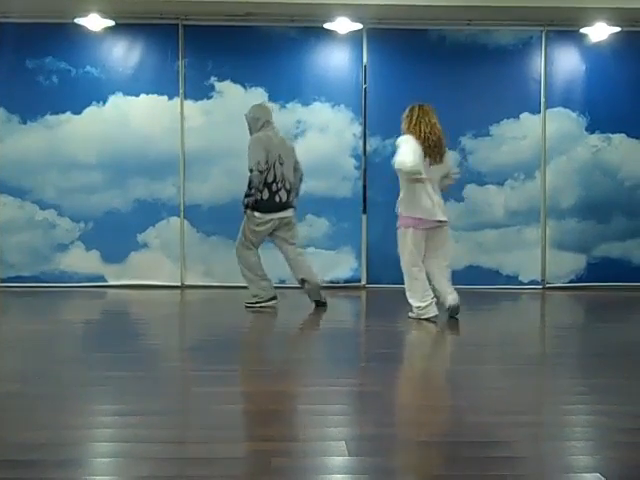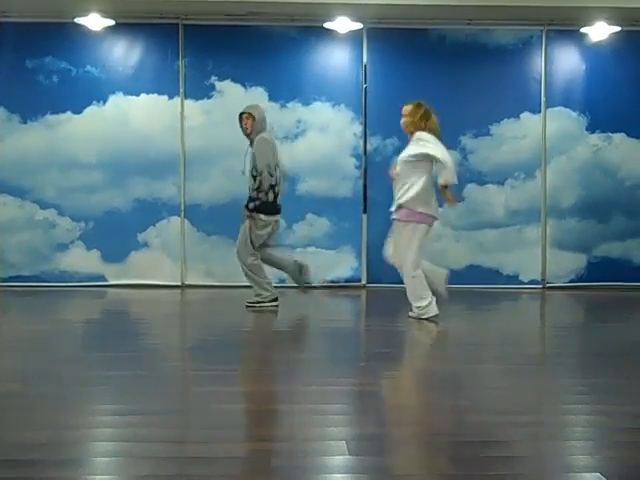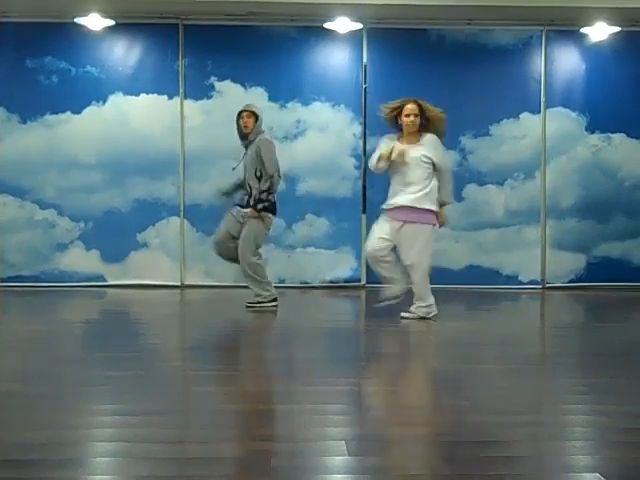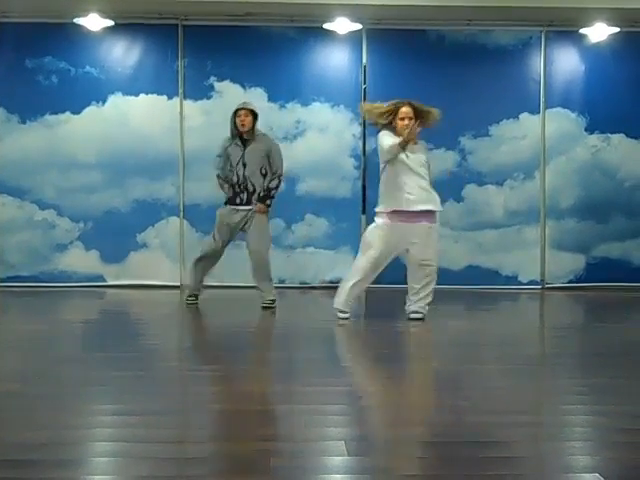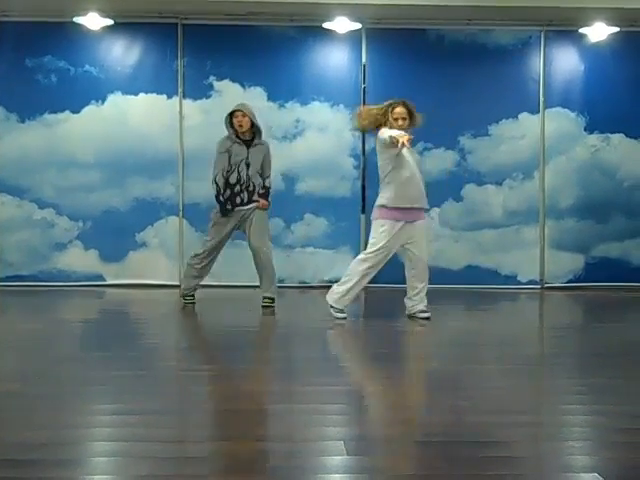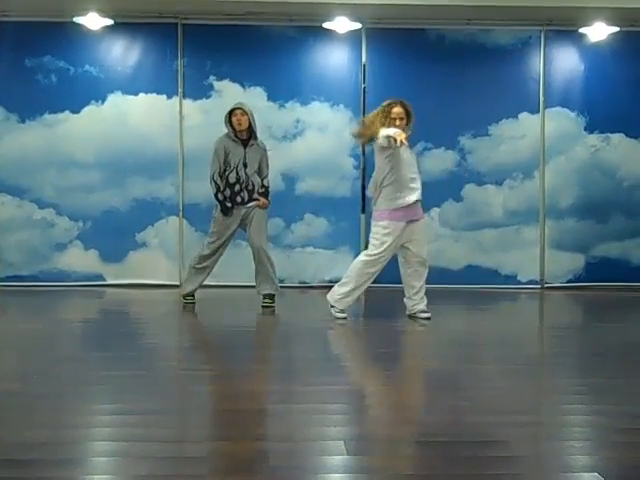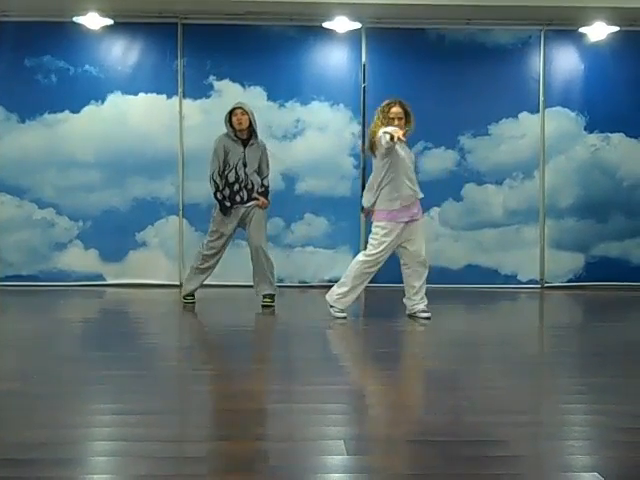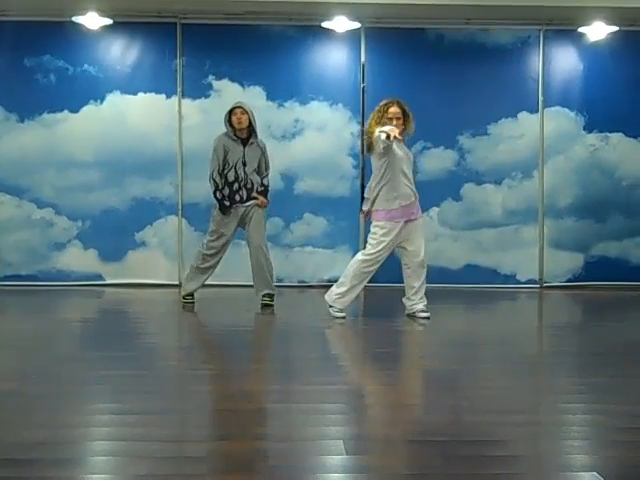
dt=0.1s
person 1, frame 1
left shoulder: (407, 141)
right shoulder: (436, 147)
left elbow: (405, 163)
right elbow: (449, 176)
left hip: (414, 214)
right hip: (434, 212)
left knee: (412, 263)
right knee: (436, 262)
left ankle: (424, 308)
right ankle: (450, 300)
person 1, frame 2
left shoulder: (422, 138)
right shoulder: (414, 142)
left elbow: (444, 159)
left wrist: (445, 187)
right wrist: (399, 172)
left hip: (417, 209)
right hip: (404, 208)
left knee: (406, 261)
right knee: (395, 255)
left ankle: (425, 307)
right ankle: (437, 278)
person 1, frame 3
left shoulder: (431, 141)
right shoulder: (389, 142)
left elbow: (444, 171)
right elbow: (375, 165)
left wrist: (441, 206)
right wrist: (387, 155)
left hip: (421, 211)
right hip: (394, 209)
left knee: (416, 262)
right knee: (374, 250)
left ankle: (424, 307)
right ankle: (396, 285)
person 1, frame 4
left shoulder: (421, 146)
right shoulder: (386, 137)
right elbow: (388, 148)
right wrist: (401, 140)
left hip: (423, 212)
right hip: (393, 212)
left knee: (425, 262)
right knee: (370, 258)
left ankle: (417, 305)
right ankle: (343, 301)
person 1, frame 5
left shoulder: (406, 144)
right shoulder: (385, 137)
right elbow: (387, 137)
right wrist: (398, 136)
left hip: (415, 211)
right hip: (390, 211)
left knee: (419, 260)
right knee: (371, 257)
left ankle: (416, 305)
right ankle: (337, 299)
person 1, frame 6
left shoulder: (400, 142)
right shoulder: (385, 140)
right elbow: (385, 136)
right wrist: (395, 134)
left hip: (413, 209)
right hip: (391, 212)
left knee: (417, 259)
right knee: (373, 257)
left ankle: (416, 304)
right ankle: (338, 299)
person 1, frame 7
left shoulder: (400, 142)
right shoulder: (384, 140)
right elbow: (384, 135)
left wrist: (369, 202)
right wrist: (392, 132)
left hip: (412, 209)
right hip: (389, 213)
left knee: (417, 259)
right knee: (371, 258)
left ankle: (416, 304)
right ankle: (337, 299)
person 1, frame 8
left shoulder: (397, 142)
right shoulder: (381, 139)
right elbow: (380, 136)
left wrist: (369, 202)
right wrist: (387, 131)
left hip: (411, 208)
right hip: (388, 212)
left knee: (416, 259)
right knee: (370, 257)
left ankle: (415, 304)
right ankle: (336, 299)
person 2, frame 1
left shoulder: (258, 140)
right shoulder: (284, 142)
left elbow: (257, 172)
right elbow: (298, 174)
left wrist: (248, 201)
left hip: (263, 209)
right hip: (285, 209)
left knee: (245, 249)
right knee: (291, 251)
left ankle: (264, 294)
right ankle: (315, 292)
person 2, frame 2
left shoulder: (260, 142)
right shoulder: (262, 142)
left elbow: (266, 176)
left wrist: (251, 205)
left hip: (262, 211)
right hip: (265, 209)
left knee: (245, 252)
right knee: (255, 251)
left ankle: (266, 295)
right ankle: (296, 269)
person 2, frame 3
left shoulder: (264, 143)
right shoulder: (250, 145)
left elbow: (273, 176)
left wrist: (260, 206)
right wrist: (228, 190)
left hip: (261, 210)
right hip: (244, 208)
left knee: (247, 253)
right knee: (220, 243)
left ankle: (266, 296)
person 2, frame 4
left shoulder: (267, 143)
right shoulder: (229, 144)
left elbow: (277, 174)
right elbow: (221, 172)
left wrist: (266, 201)
right wrist: (228, 190)
left hip: (257, 207)
right hip: (232, 206)
left knee: (257, 250)
right knee: (213, 248)
left ankle: (268, 294)
right ankle: (194, 289)
person 2, frame 5
left shoulder: (262, 146)
right shoulder: (225, 144)
left elbow: (266, 175)
right elbow: (219, 175)
left wrist: (265, 198)
right wrist: (224, 204)
left hip: (254, 206)
right hip: (228, 207)
left knee: (261, 248)
right knee: (210, 247)
left ankle: (269, 293)
right ankle: (188, 288)
person 2, frame 6
left shoulder: (259, 146)
right shoulder: (223, 143)
left elbow: (264, 174)
right elbow: (215, 175)
left wrist: (265, 195)
right wrist: (224, 203)
left hip: (254, 205)
right hip: (229, 206)
left knee: (260, 246)
right knee: (212, 248)
left ankle: (268, 291)
right ankle: (189, 288)
person 2, frame 7
left shoulder: (259, 145)
right shoulder: (223, 142)
left elbow: (264, 174)
right elbow: (215, 174)
left wrist: (264, 195)
right wrist: (223, 202)
left hip: (254, 204)
right hip: (228, 205)
left knee: (259, 246)
right knee: (211, 248)
left ankle: (267, 291)
right ankle: (189, 288)
person 2, frame 8
left shoulder: (259, 145)
right shoulder: (222, 141)
left elbow: (264, 173)
right elbow: (215, 173)
left wrist: (264, 194)
right wrist: (222, 201)
left hip: (253, 204)
right hip: (228, 204)
left knee: (259, 246)
right knee: (212, 247)
left ankle: (266, 291)
right ankle: (189, 288)
